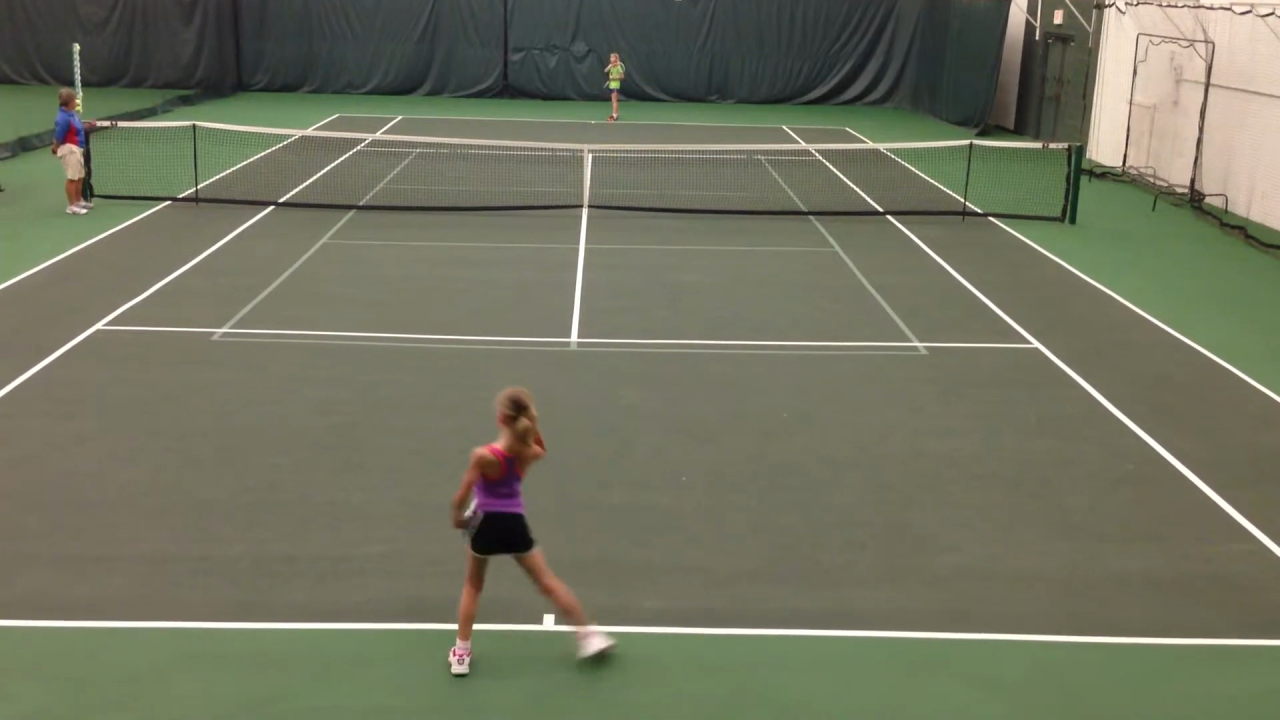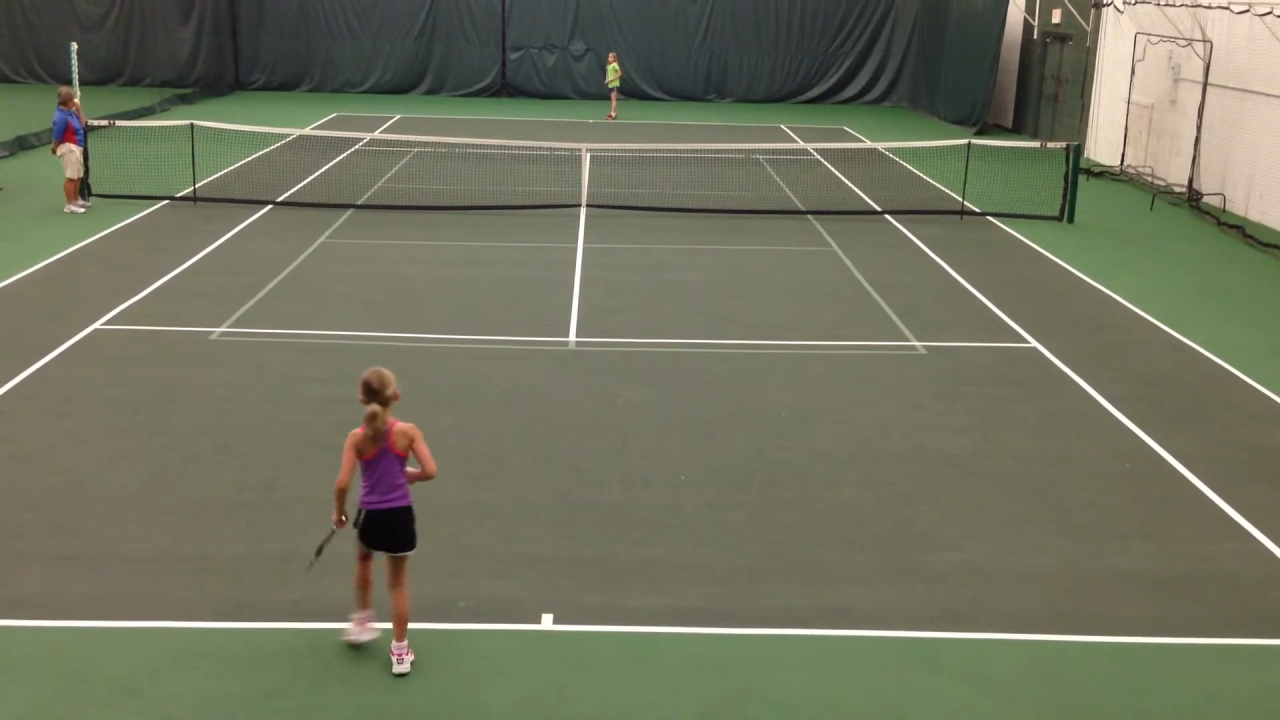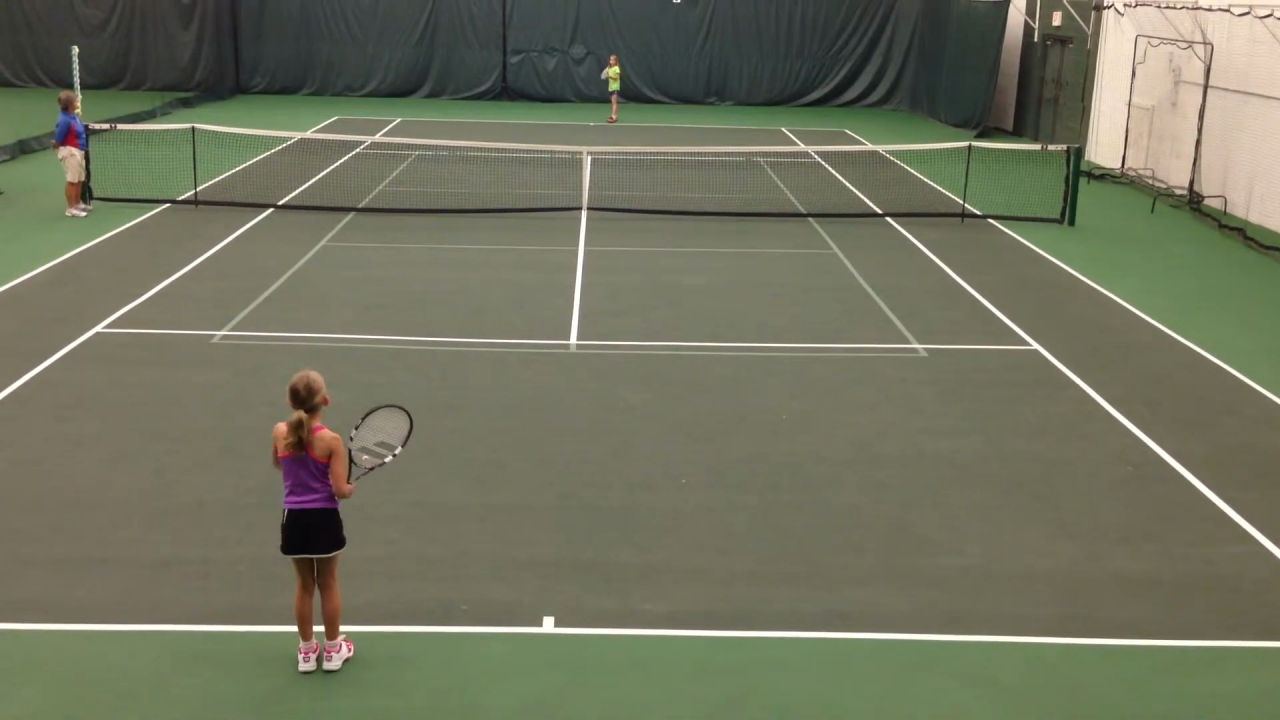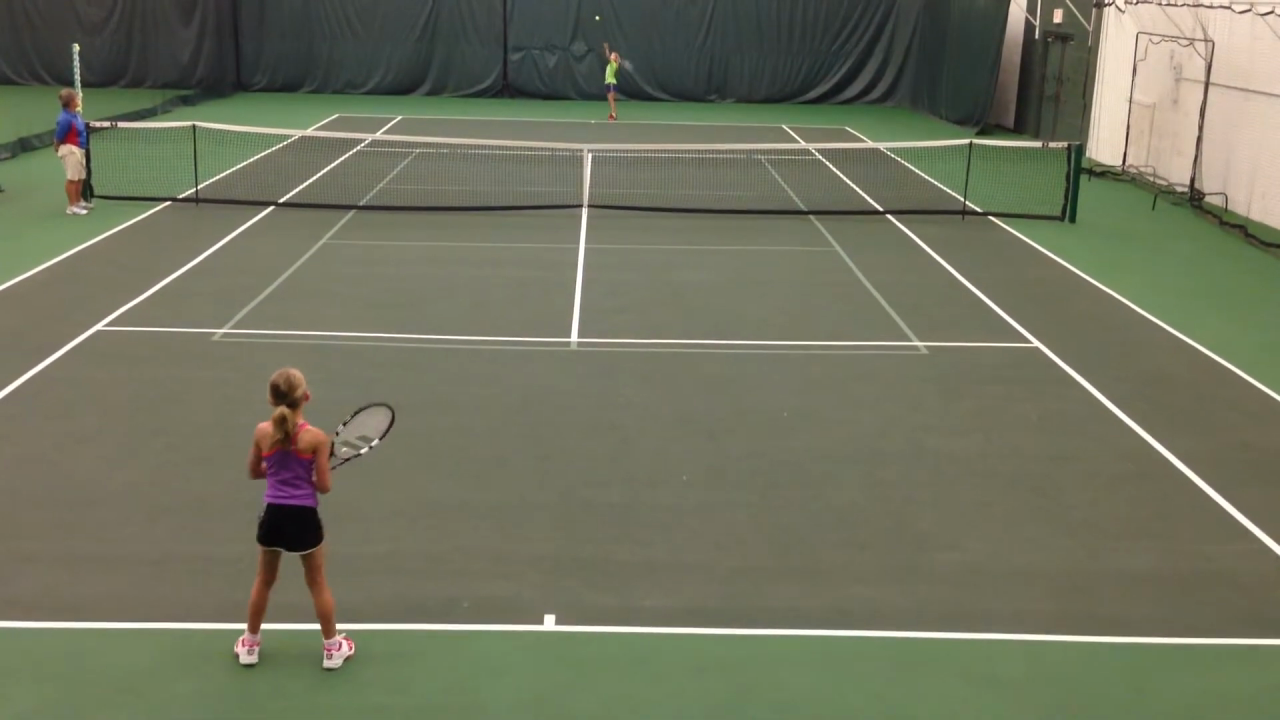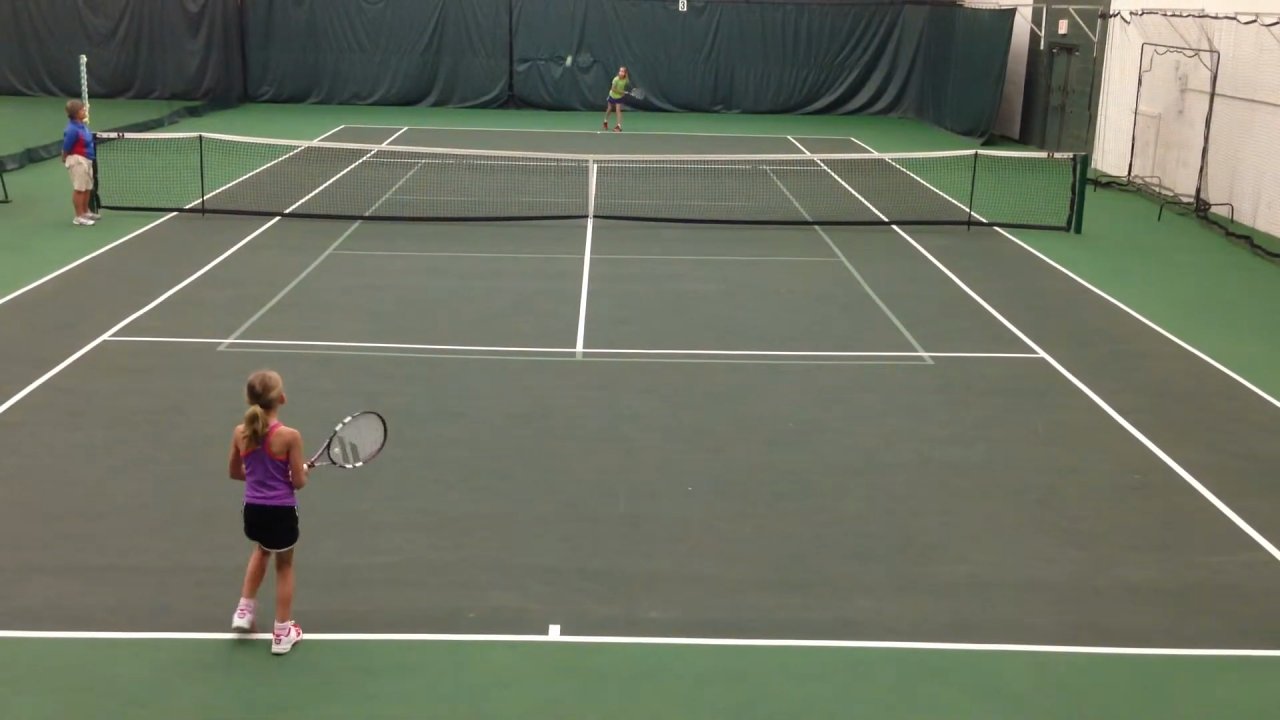
dt=1s
person 1, frame 1
left shoulder: (483, 455)
right shoulder: (527, 452)
left elbow: (460, 497)
left wrist: (458, 517)
right wrist: (532, 427)
left hip: (486, 523)
right hip: (515, 523)
left knee: (472, 587)
right knee: (548, 583)
left ankle: (461, 652)
right ankle: (587, 636)
person 1, frame 2
left shoulder: (357, 437)
right shoulder: (407, 431)
left elbow: (342, 483)
right elbow: (430, 471)
left wrist: (338, 512)
right wrist: (408, 475)
left hip: (371, 515)
right hip: (400, 514)
left knee: (364, 560)
right knee: (397, 581)
left ankle: (362, 623)
right ankle: (400, 651)
person 1, frame 3
left shoulder: (280, 432)
right shoulder: (331, 440)
right elbow: (340, 491)
right wrist: (351, 487)
left hip: (294, 520)
right hip: (324, 519)
left knee: (303, 585)
right knee: (328, 585)
left ankle: (306, 651)
right ankle: (333, 650)
person 1, frame 4
left shoulder: (262, 432)
right shoulder: (316, 437)
left elbow: (253, 472)
right elbow: (324, 486)
left hip: (272, 514)
right hip: (303, 515)
left knee: (264, 580)
right knee: (317, 582)
left ankle: (250, 643)
right ankle: (333, 647)
person 1, frame 5
left shoulder: (240, 432)
right shoulder: (290, 436)
left elbow: (235, 472)
right elbow: (299, 482)
right wrist: (302, 470)
left hip: (253, 509)
right hip: (281, 511)
left knee: (262, 550)
right knee: (284, 566)
left ankle: (244, 609)
right ankle: (282, 633)
